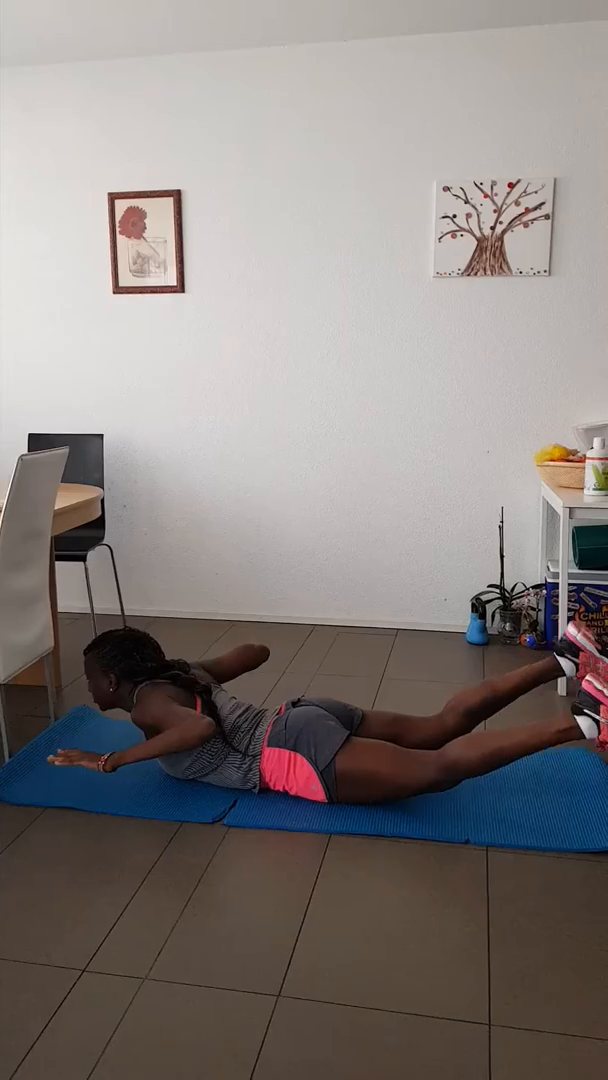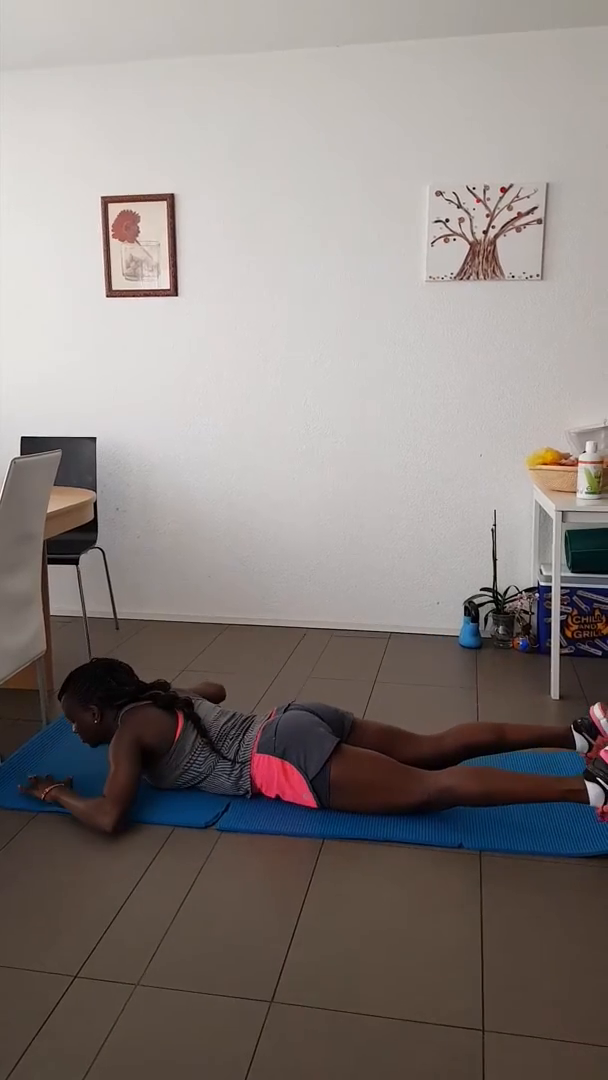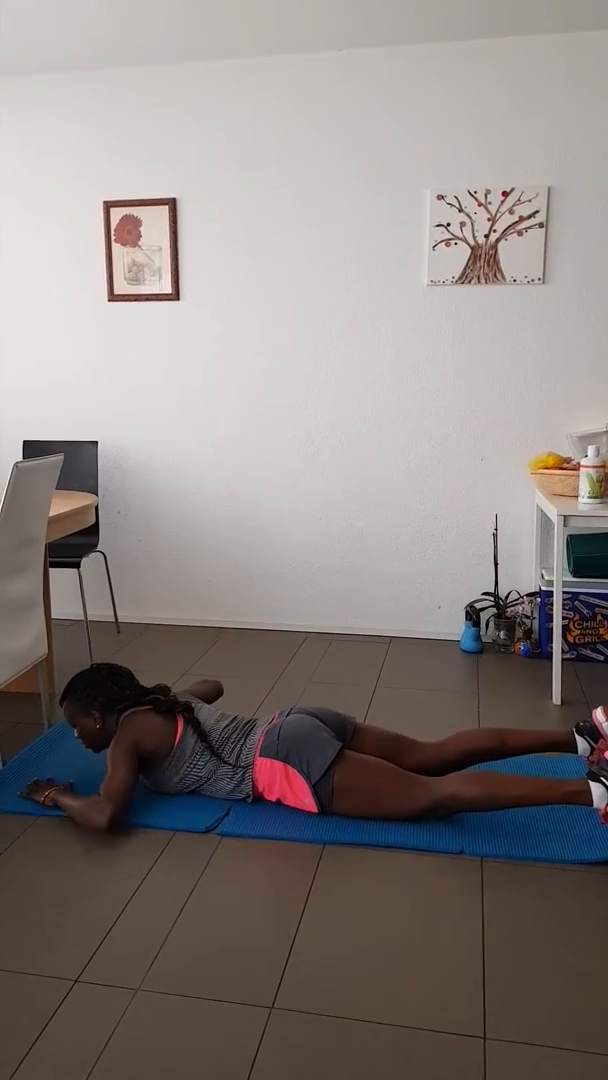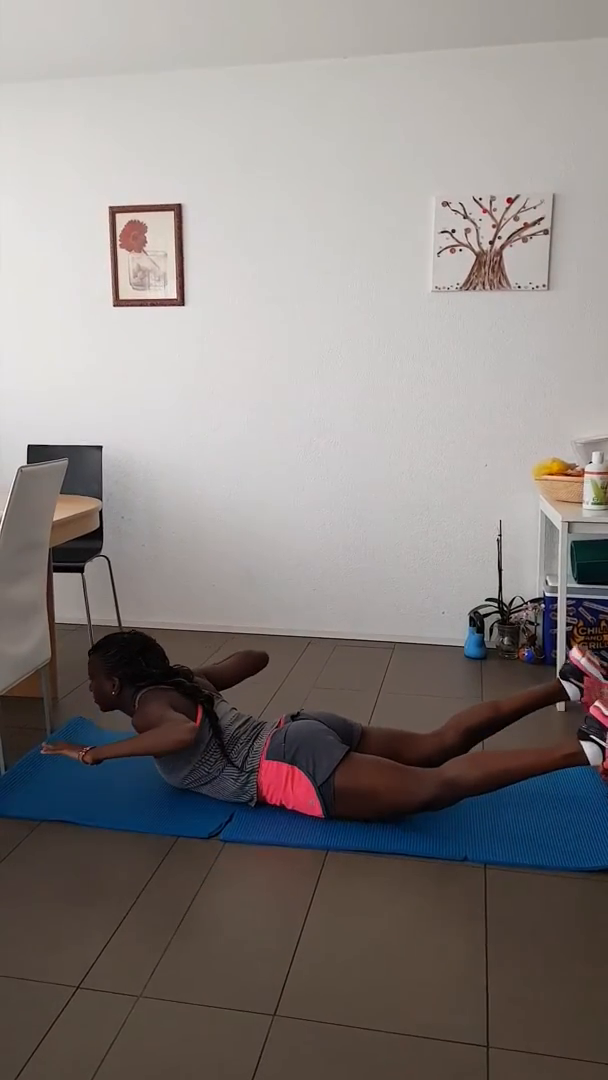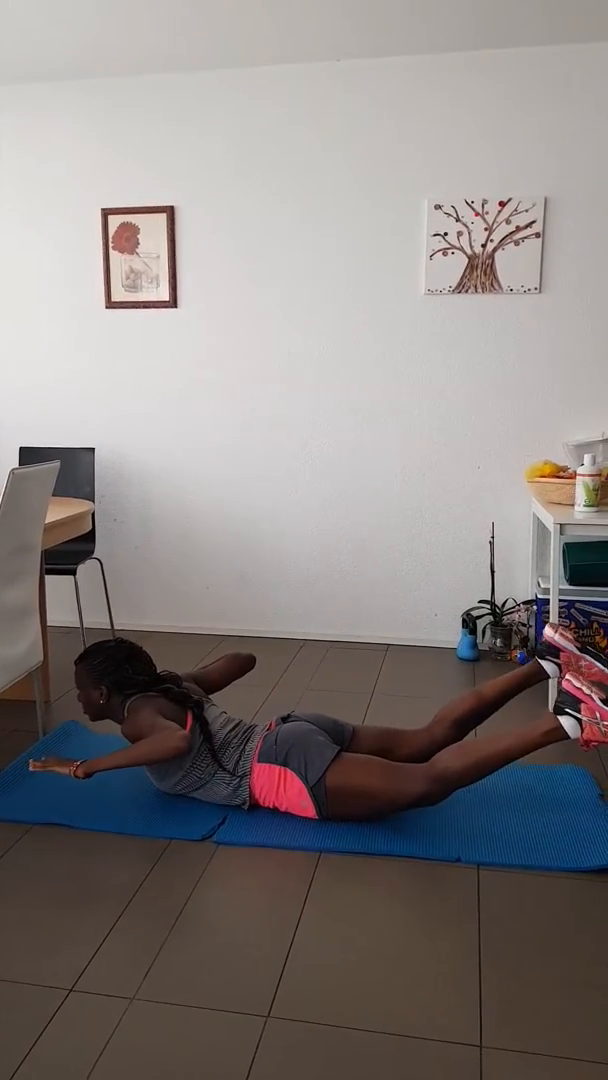
dt=0.7s
person 1, frame 1
left shoulder: (146, 704)
right shoulder: (186, 675)
left elbow: (201, 728)
right elbow: (257, 650)
left wrist: (111, 760)
left hip: (300, 758)
right hip: (307, 720)
left knee: (443, 766)
right knee: (442, 727)
right ankle: (562, 659)
person 1, frame 2
left shoulder: (128, 731)
right shoulder: (165, 698)
left elbow: (110, 818)
right elbow: (216, 688)
left wrist: (59, 794)
left hip: (292, 761)
right hip: (300, 725)
left knee: (433, 788)
right knee: (434, 750)
person 1, frame 3
left shoulder: (128, 735)
right shoulder: (166, 702)
left elbow: (105, 816)
right elbow: (213, 683)
left wrist: (58, 797)
left hip: (293, 766)
right hip: (301, 729)
left knee: (435, 796)
right knee: (435, 756)
person 1, frame 4
left shoulder: (148, 707)
right shoulder: (183, 682)
left elbow: (183, 732)
right elbow: (256, 656)
left wrist: (96, 754)
left hip: (298, 768)
right hip: (305, 736)
left knee: (441, 785)
right knee: (441, 745)
person 1, frame 5
left shoulder: (136, 715)
right shoulder: (175, 687)
left elbow: (176, 742)
right elbow: (243, 658)
left wrist: (87, 766)
left hip: (288, 773)
right hip: (297, 736)
left knee: (430, 779)
right knee: (430, 739)
right ankle: (545, 663)
